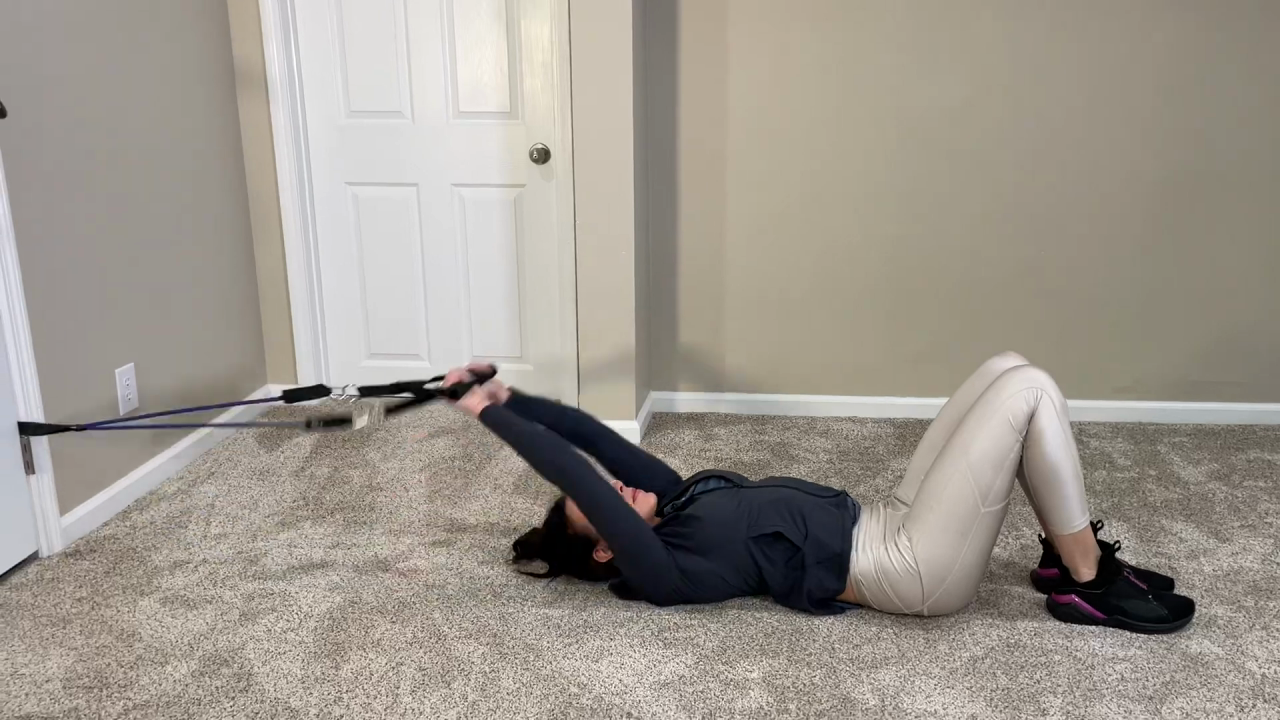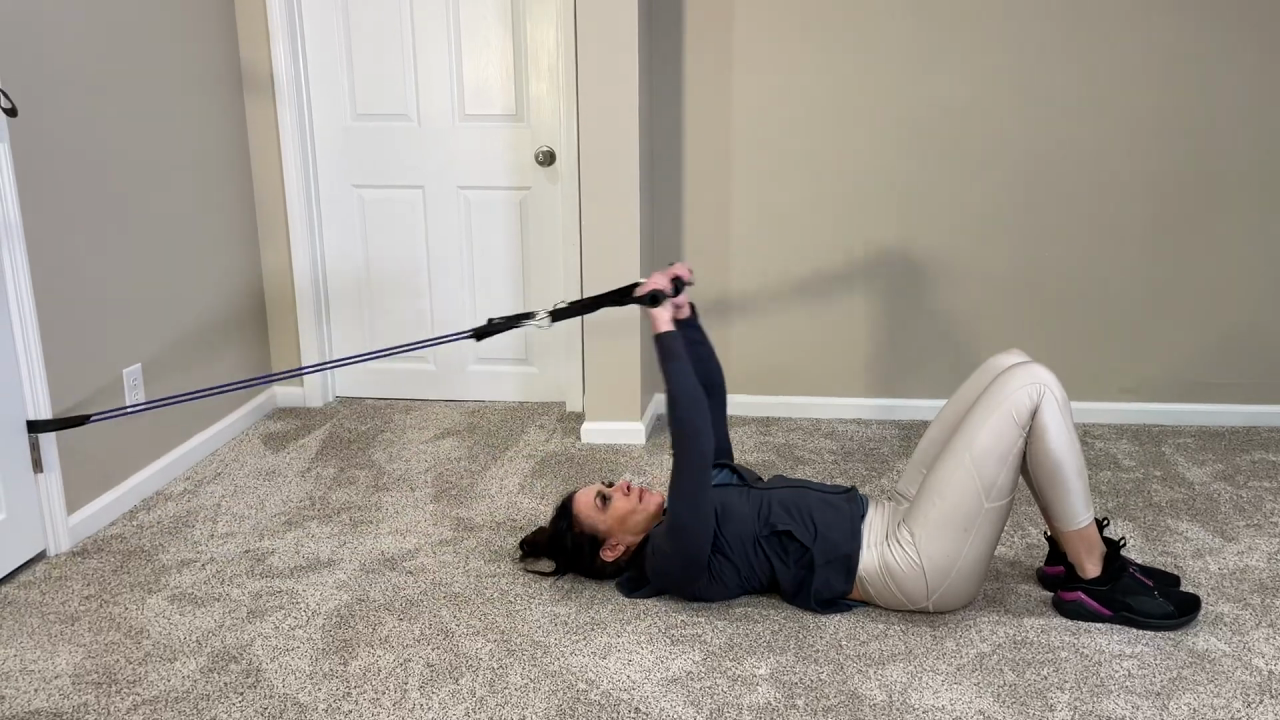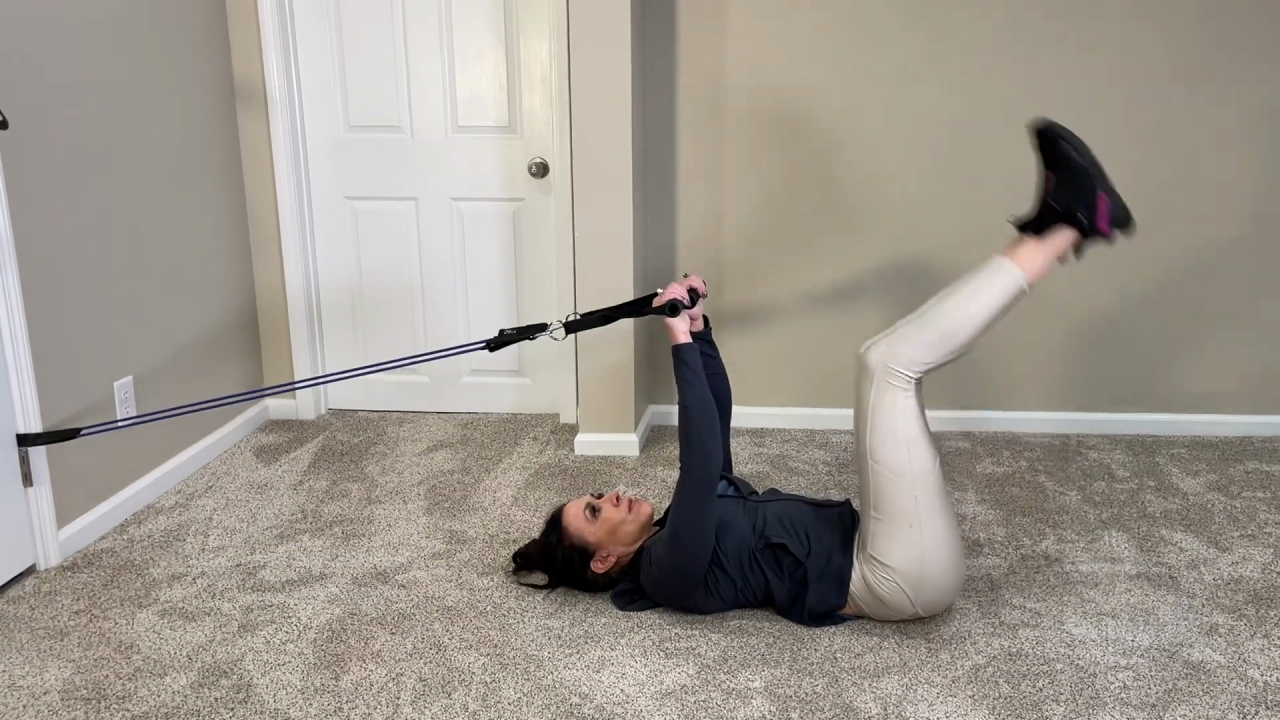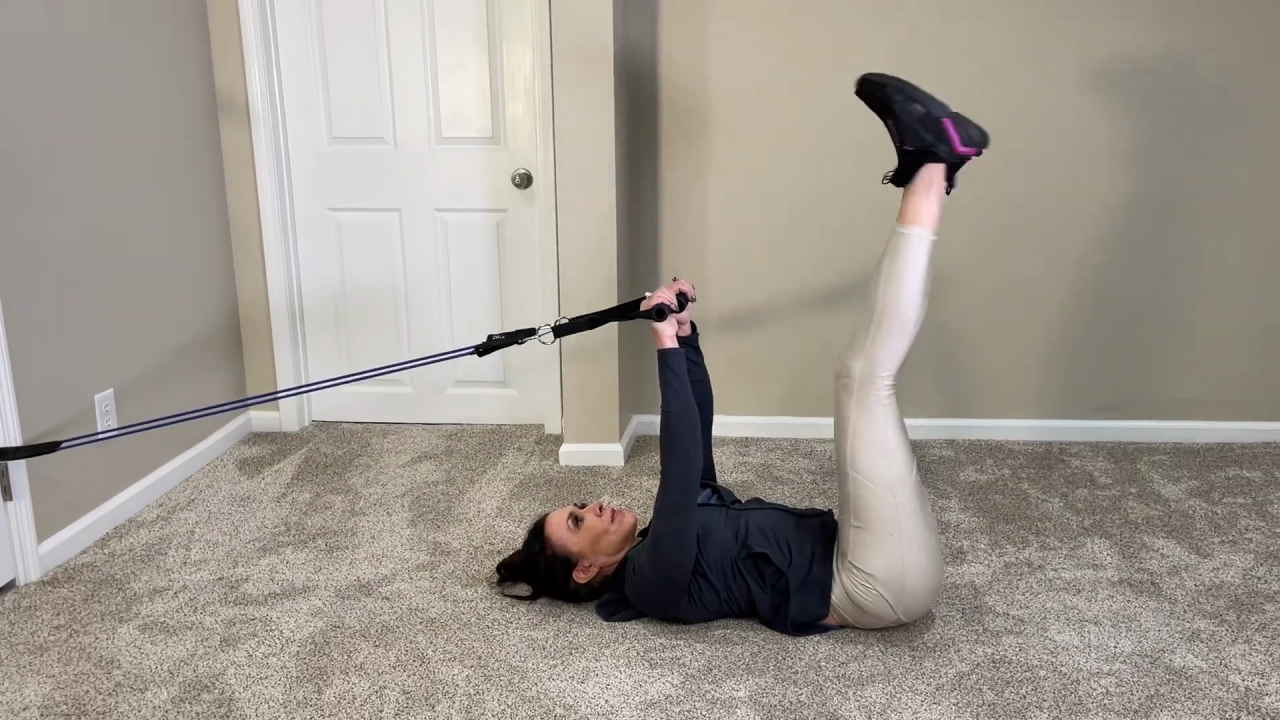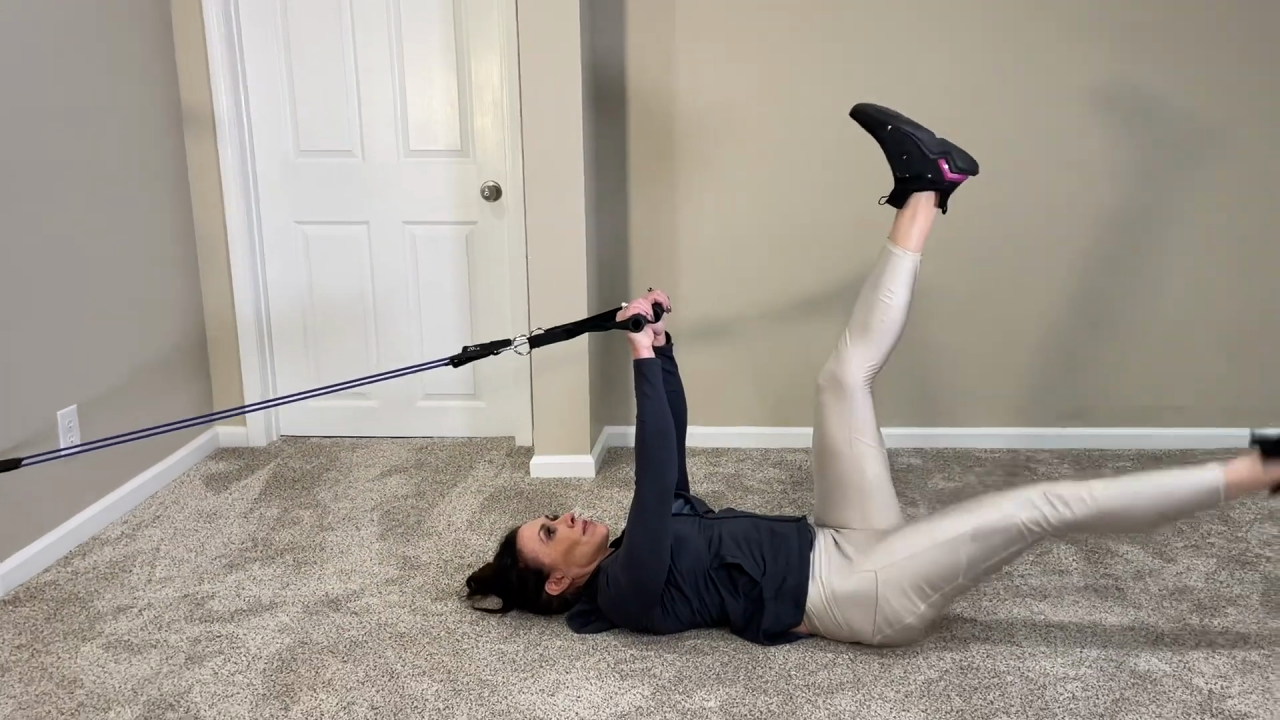
dt=0.7s
person 1, frame 1
left shoulder: (674, 504)
right shoulder: (662, 570)
left elbow: (602, 446)
right elbow: (584, 478)
left wrist: (508, 397)
right wrist: (491, 413)
left hip: (885, 525)
right hip: (910, 570)
left knee: (1008, 371)
right knee: (1030, 391)
left ankle: (1071, 557)
right ankle: (1091, 584)
person 1, frame 2
left shoulder: (688, 515)
right shoulder: (675, 560)
left elbow: (709, 405)
right elbow: (693, 445)
left wrist: (683, 318)
right wrist: (663, 336)
left hip: (891, 520)
right hip: (915, 567)
left knee: (1012, 368)
right knee: (1030, 389)
left ankle: (1072, 552)
right ankle: (1095, 577)
person 1, frame 3
left shoulder: (678, 532)
right shoulder: (673, 574)
left elbow: (711, 442)
right elbow: (702, 463)
left wrist: (693, 329)
right wrist: (682, 347)
left hip: (874, 547)
right hip: (900, 580)
left knee: (890, 364)
right knee: (886, 362)
left ankle: (1058, 226)
right ankle: (1061, 231)
person 1, frame 4
left shoulder: (661, 546)
right shoulder: (654, 581)
left elbow: (695, 449)
right elbow: (680, 469)
left wrist: (685, 335)
right wrist: (667, 352)
left hip: (838, 546)
right hip: (885, 584)
left knee: (862, 368)
right knee: (869, 374)
left ankle: (928, 169)
right ankle: (927, 172)
person 1, frame 5
left shoulder: (634, 555)
right shoulder: (626, 592)
left elbow: (667, 463)
right elbow: (654, 477)
left wrist: (659, 346)
right wrist: (642, 363)
left hip: (840, 548)
right hip: (860, 594)
left knee: (845, 372)
right knee: (1042, 507)
left ankle: (922, 192)
